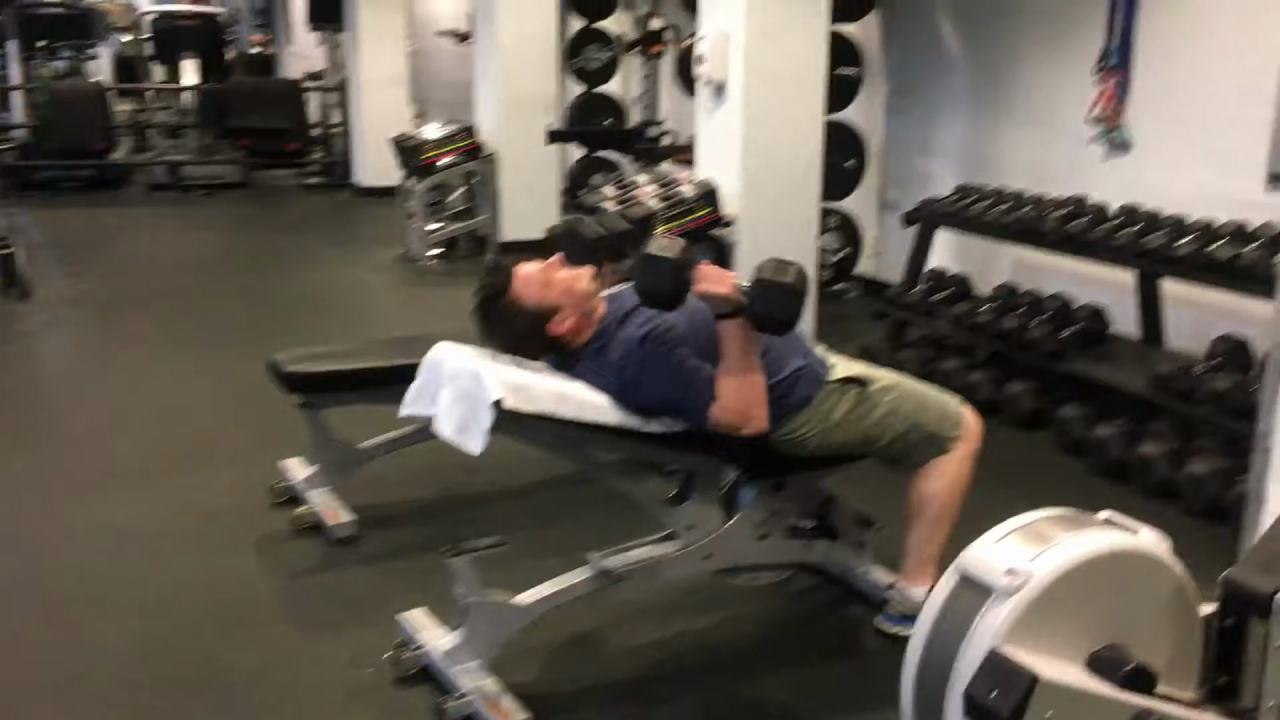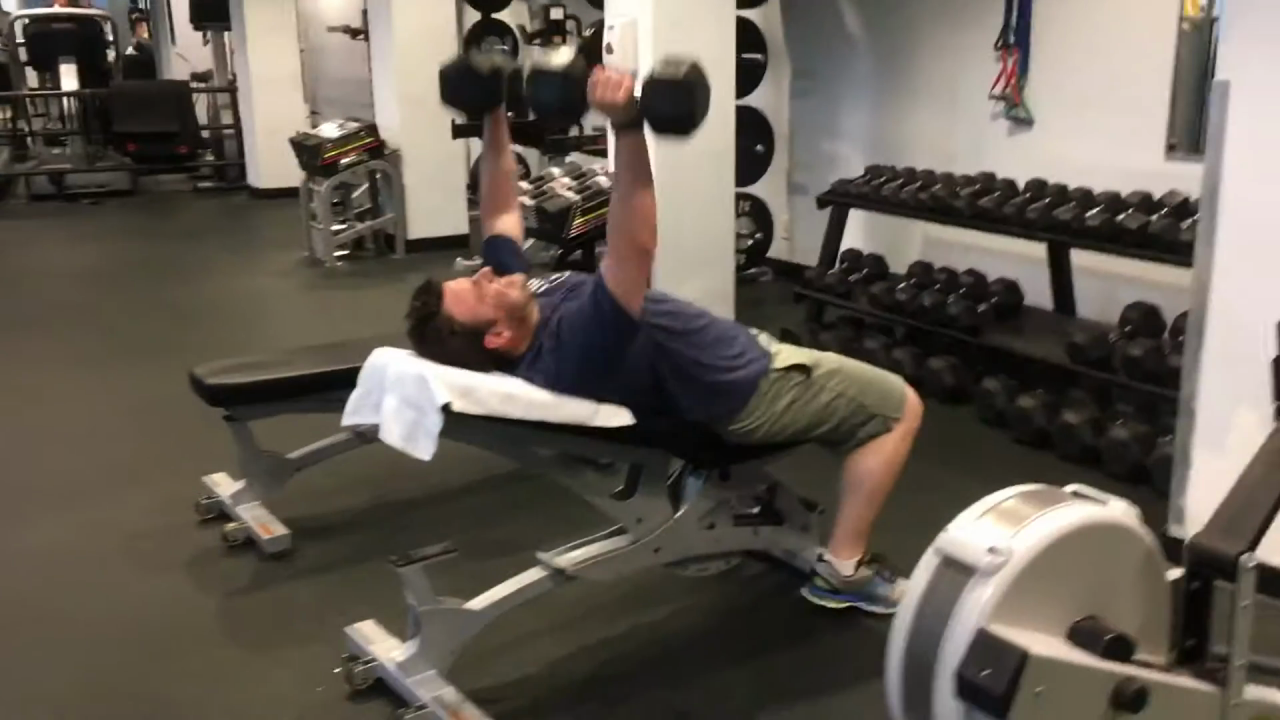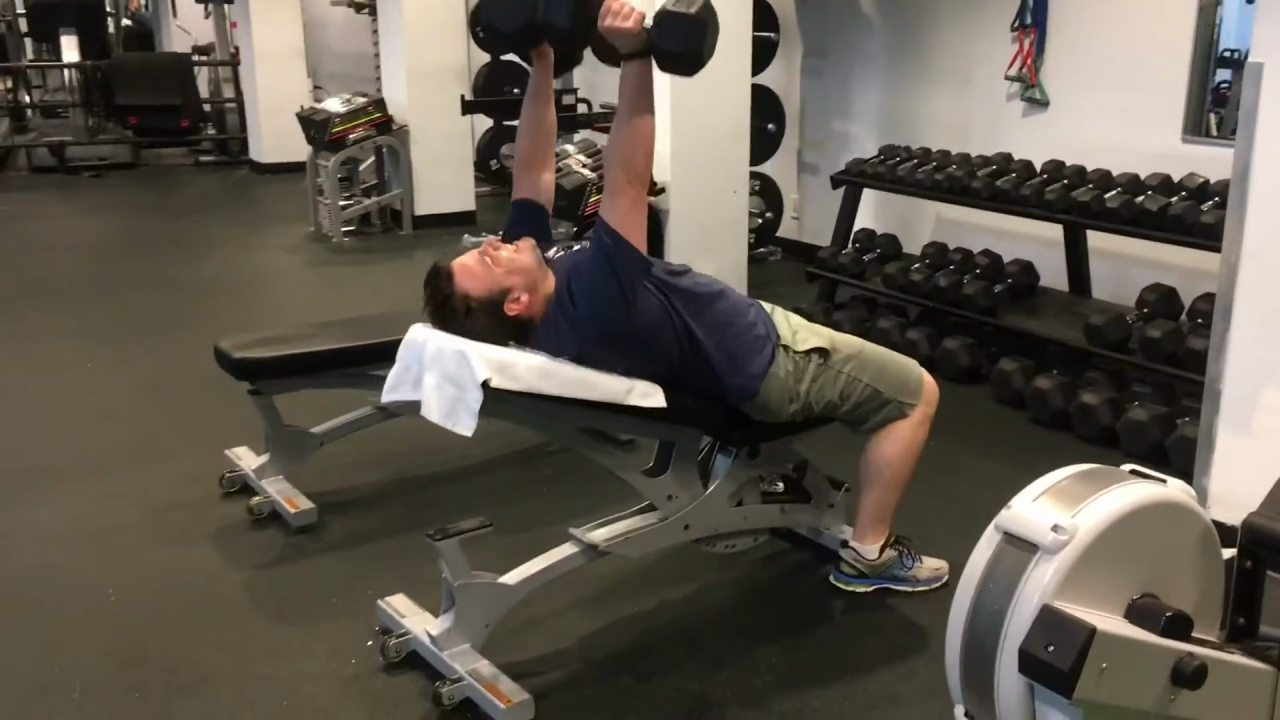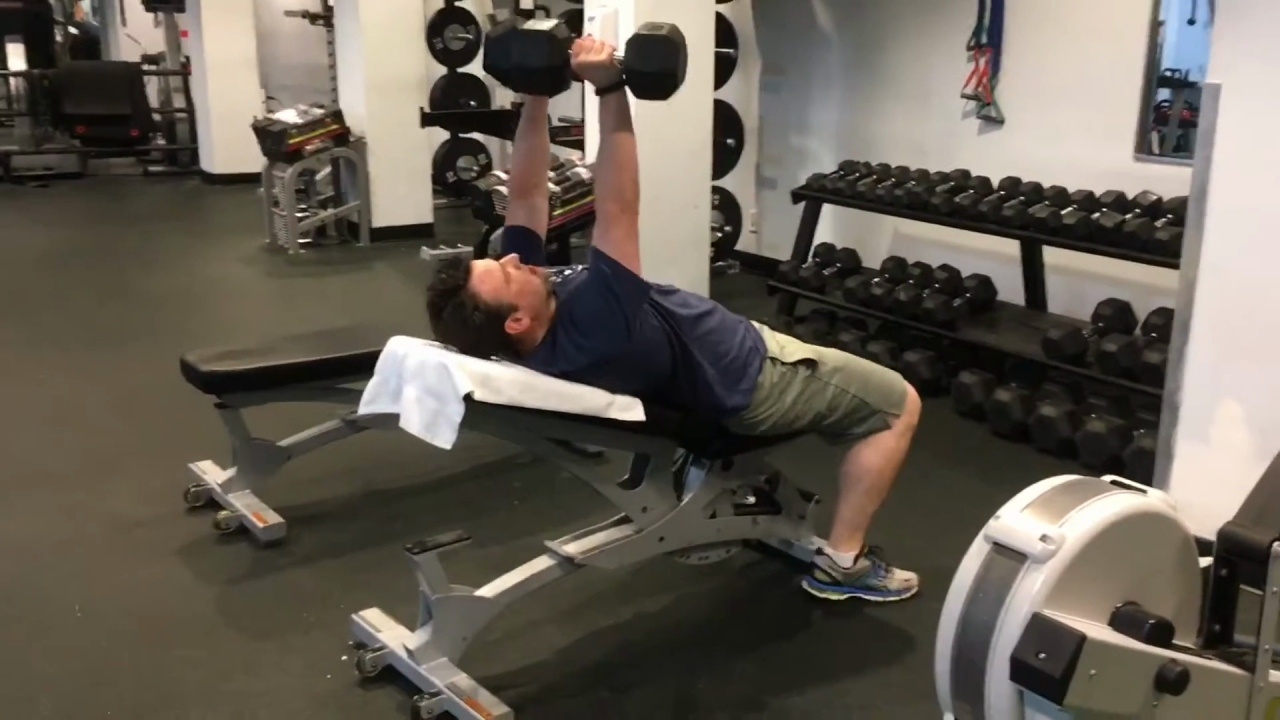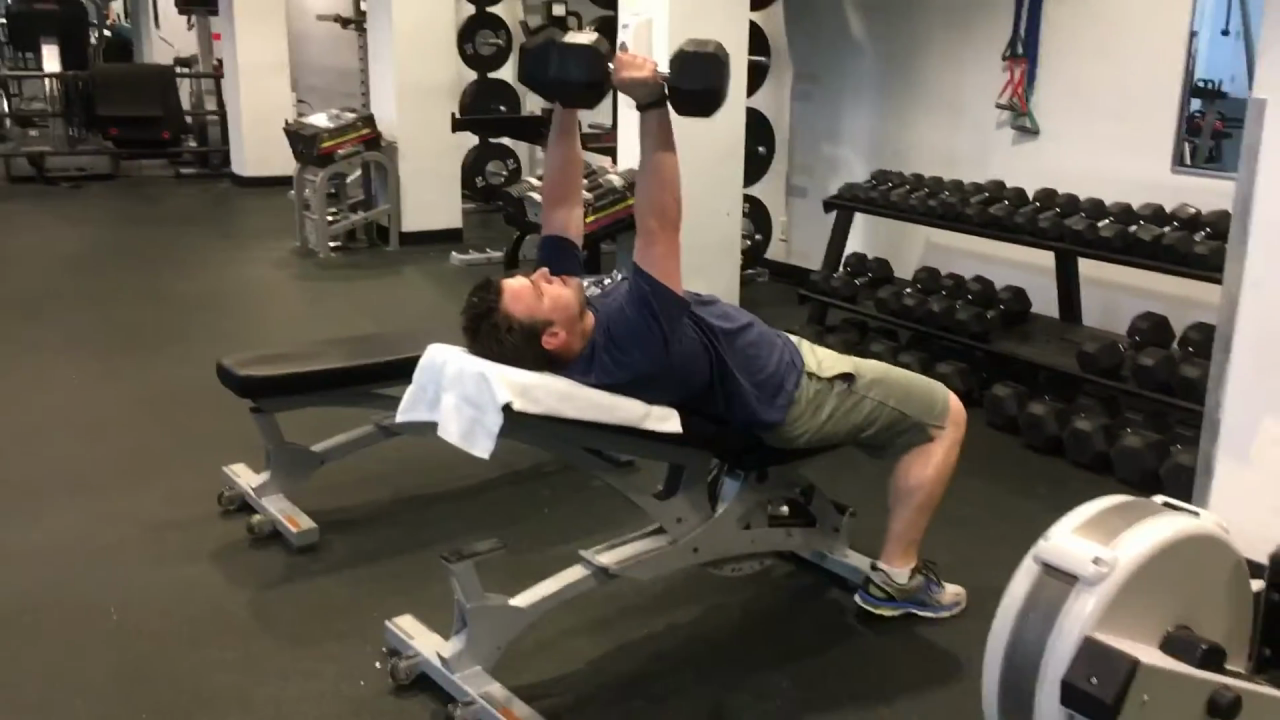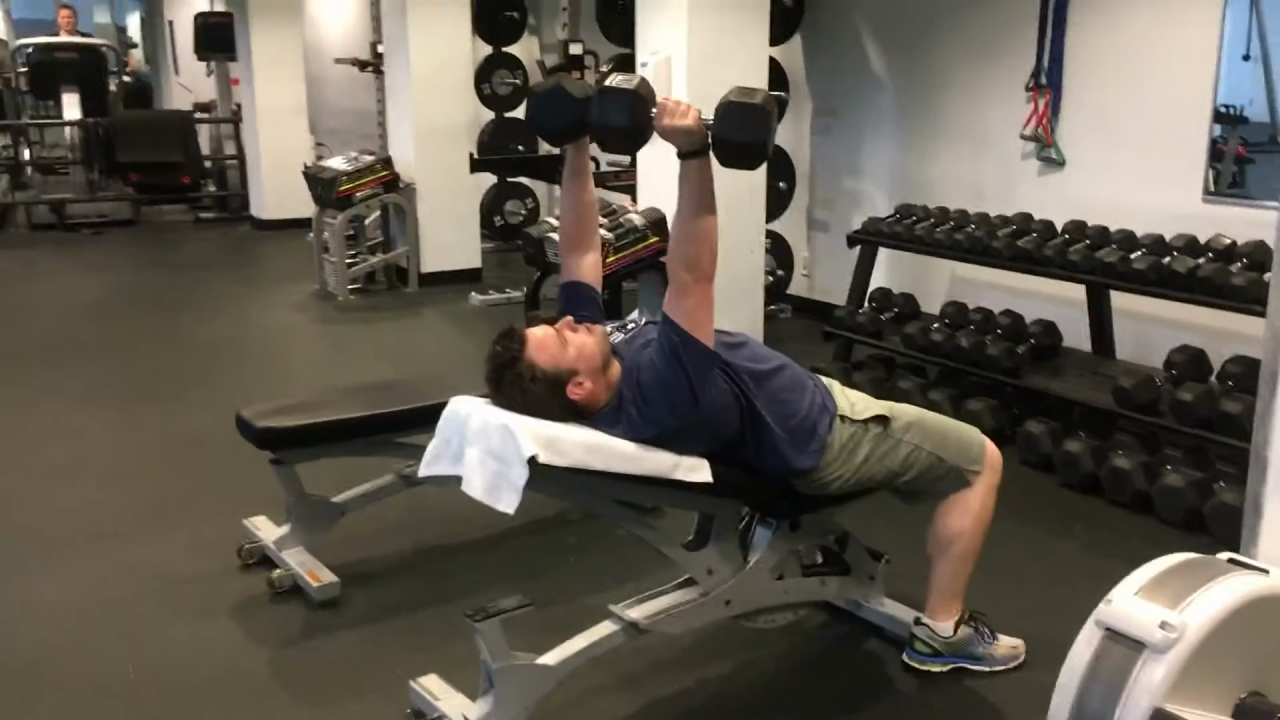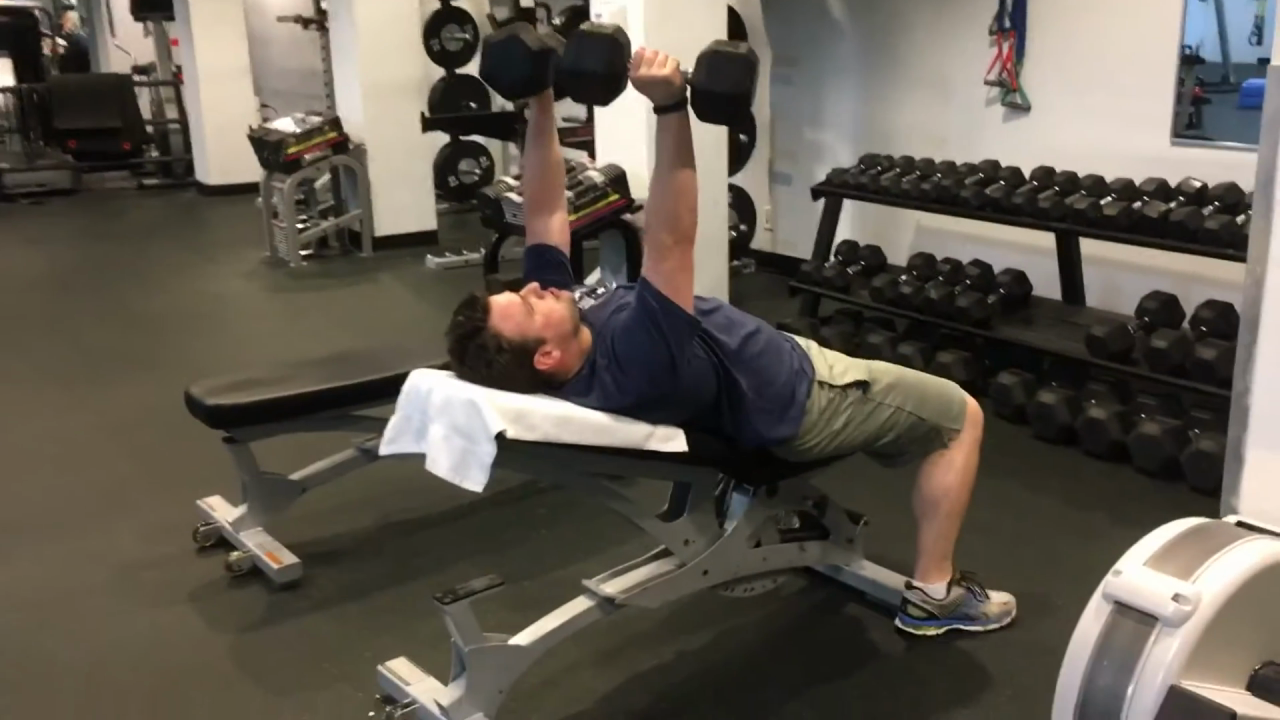
dt=0.4s
person 1, frame 1
left shoulder: (583, 340)
right shoulder: (631, 362)
right elbow: (747, 415)
right wrist: (729, 311)
right hip: (805, 396)
right knee: (960, 429)
right ankle: (914, 599)
person 1, frame 2
left shoulder: (516, 312)
right shoulder: (573, 350)
left elbow: (500, 211)
right elbow: (633, 247)
left wrist: (494, 117)
right wrist: (627, 125)
left hip: (724, 358)
right hip: (744, 389)
right knee: (898, 408)
right ankle: (842, 570)
person 1, frame 3
left shoulder: (527, 257)
right shoulder: (590, 309)
left elbow: (535, 167)
right elbow: (628, 183)
left wrist: (542, 60)
right wrist: (635, 56)
left hip: (738, 325)
right hip: (764, 365)
right knee: (916, 393)
right ankle: (867, 554)
person 1, frame 4
left shoulder: (510, 297)
right shoulder: (594, 338)
left elbow: (527, 196)
right elbow: (618, 212)
left wrist: (536, 95)
right wrist: (609, 88)
right hip: (749, 379)
right knee: (899, 404)
right ankle: (842, 561)
person 1, frame 5
left shoulder: (556, 304)
right shoulder: (629, 353)
left elbow: (561, 205)
right elbow: (659, 230)
left wrist: (565, 104)
right wrist: (651, 104)
left hip: (761, 357)
right hip: (786, 391)
right knee: (945, 415)
right ankle: (896, 577)
person 1, frame 6
left shoulder: (583, 354)
right shoulder: (655, 403)
left elbow: (579, 250)
right elbow: (691, 279)
left wrist: (578, 147)
right wrist: (693, 152)
right hip: (817, 436)
right knee: (980, 460)
right ankle: (941, 631)
person 1, frame 7
left shoulder: (546, 311)
right shoulder: (628, 370)
left elbow: (545, 213)
right elbow: (671, 241)
left wrist: (540, 103)
right wrist: (670, 106)
right hip: (795, 399)
right knee: (960, 416)
right ankle: (933, 593)
